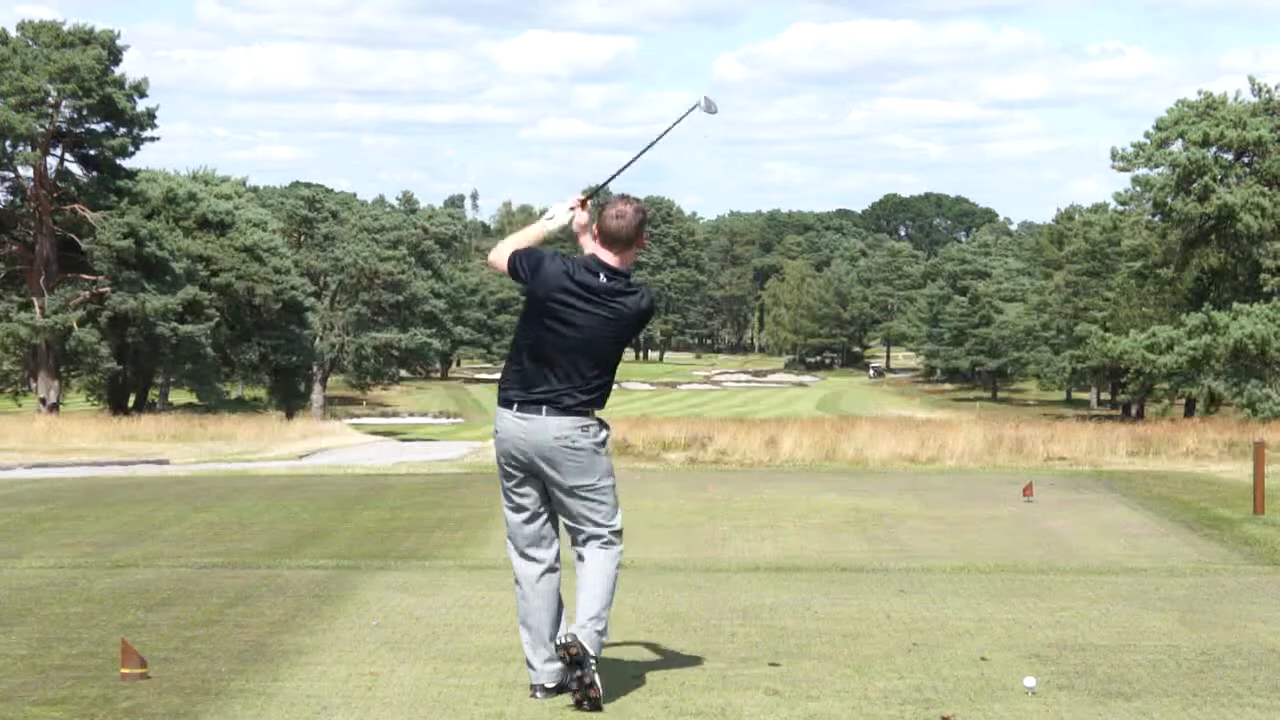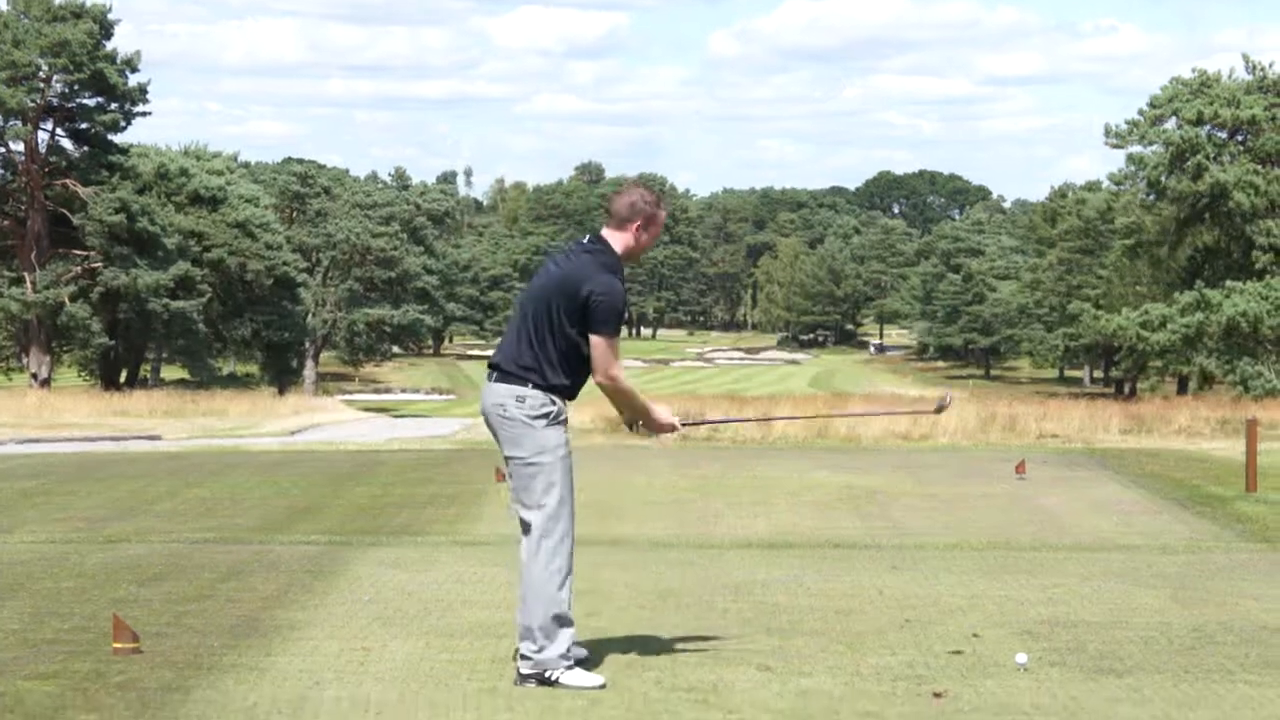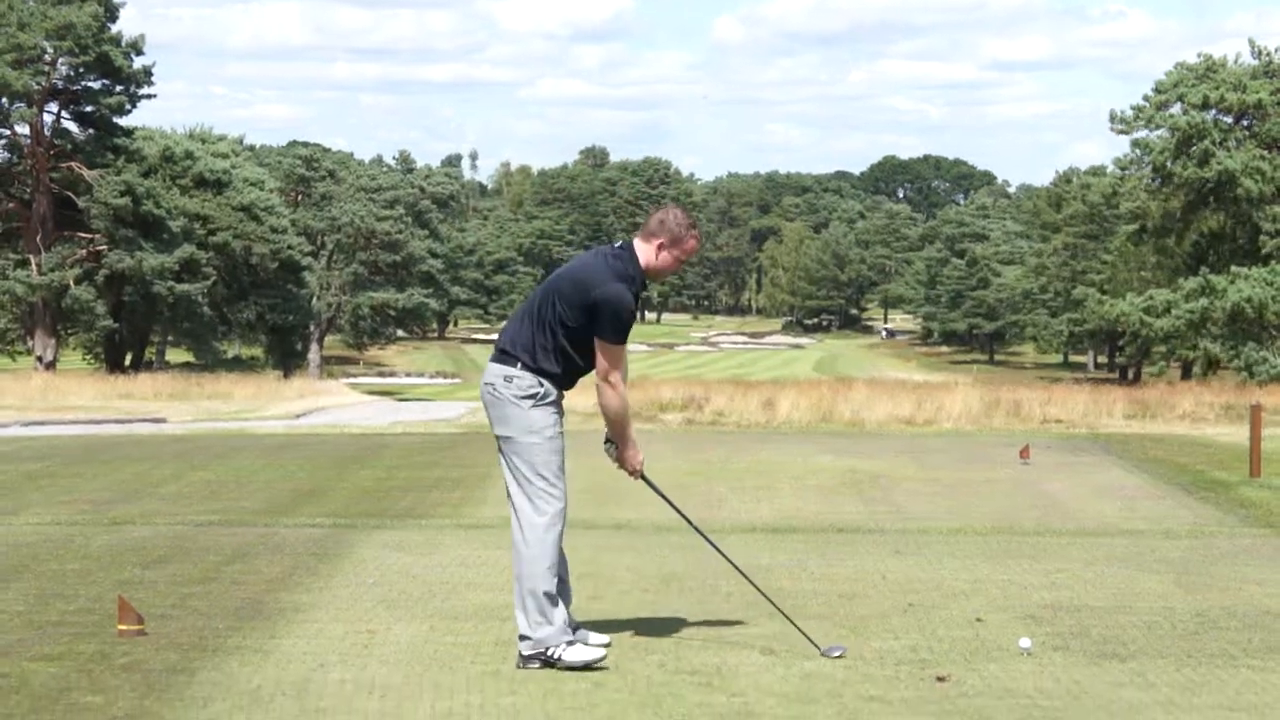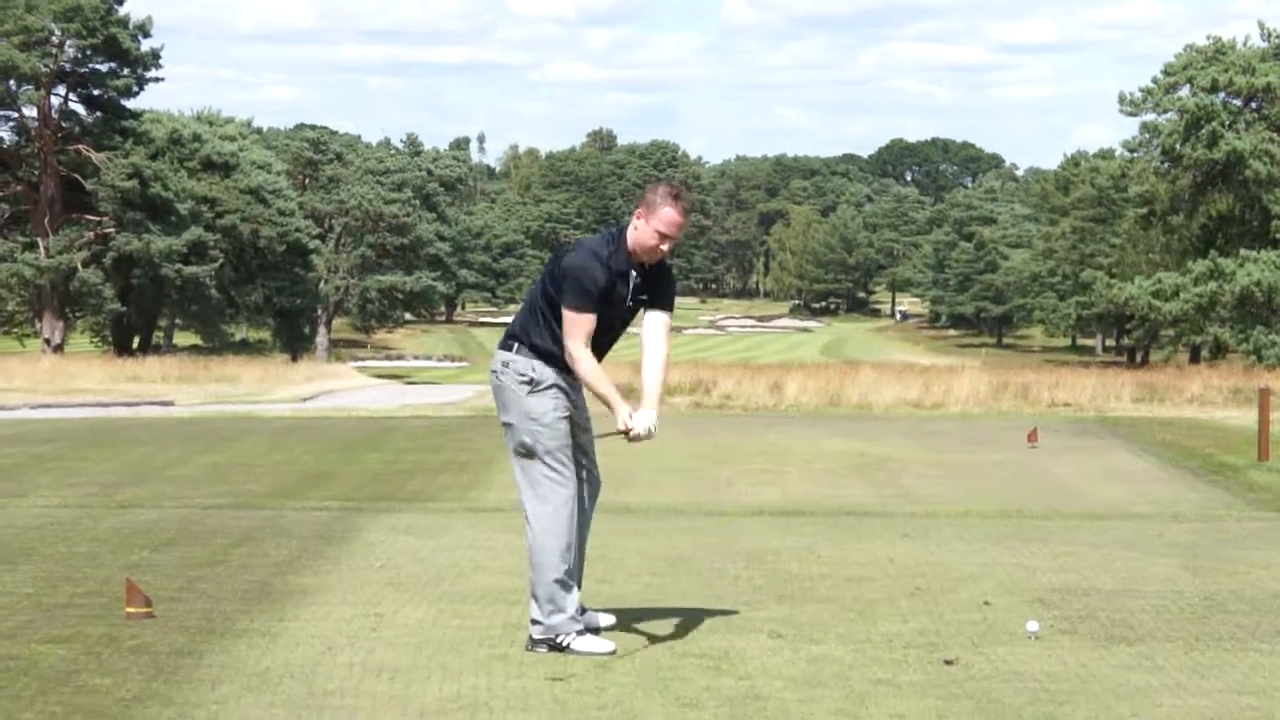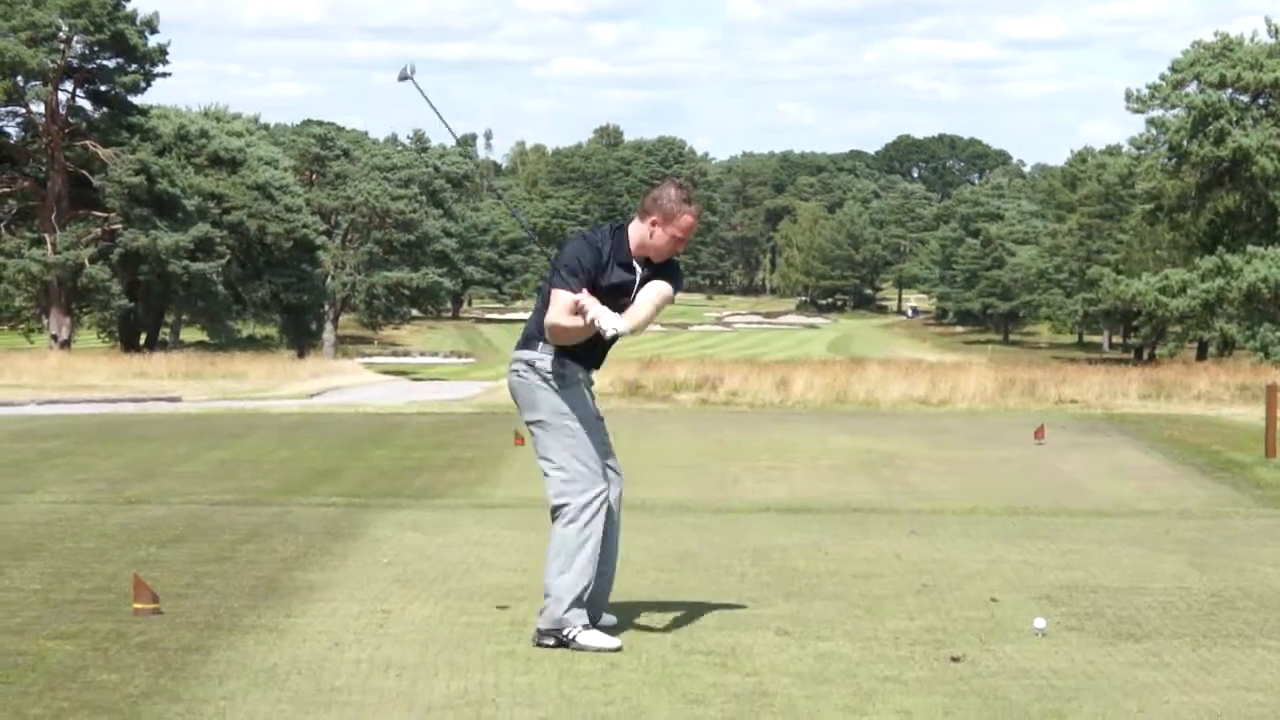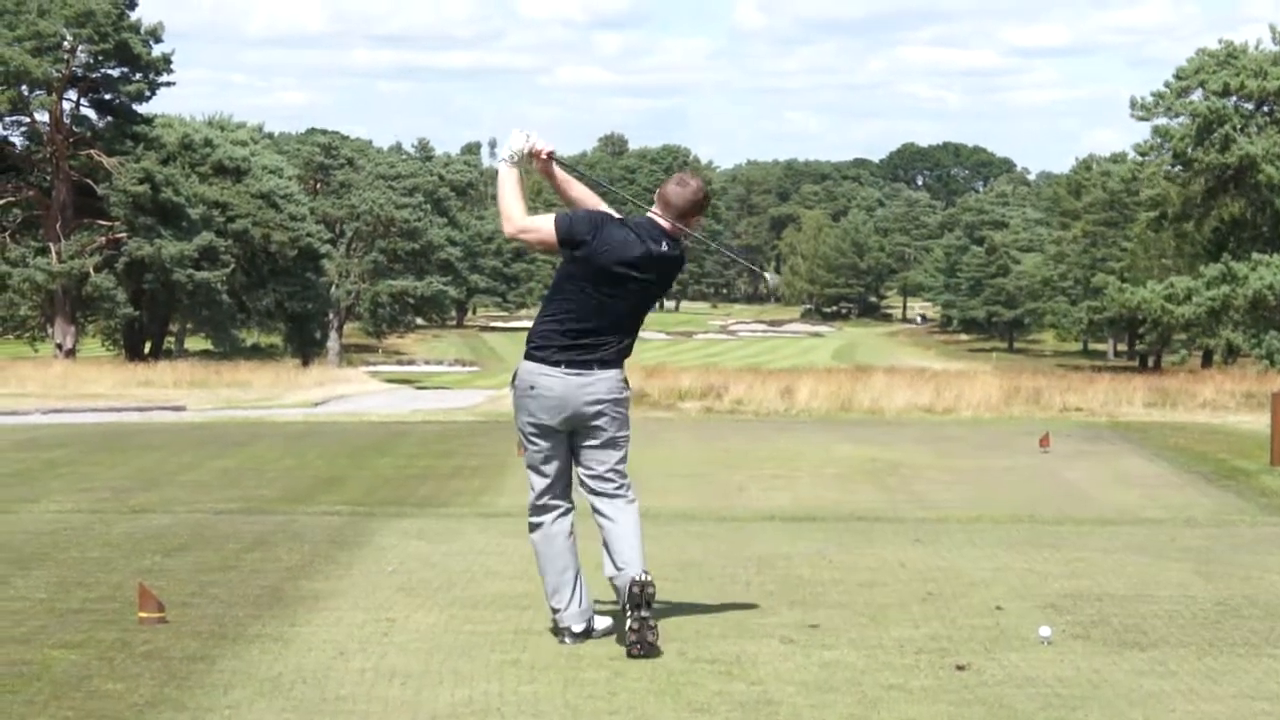
dt=0.5s
person 1, frame 1
left shoulder: (551, 271)
right shoulder: (639, 303)
left elbow: (499, 254)
left wrist: (556, 221)
right wrist: (583, 236)
left hip: (514, 423)
right hip: (572, 431)
left knee: (531, 553)
right knee: (600, 541)
left ankle: (545, 671)
right ankle: (583, 637)
person 1, frame 2
left shoulder: (576, 255)
right shoulder: (605, 283)
right elbow: (606, 374)
left wrist: (630, 409)
right wrist: (651, 415)
left hip: (509, 394)
right hip: (531, 403)
left knee: (544, 526)
right knee: (550, 529)
left ankle: (545, 638)
right ankle: (542, 659)
person 1, frame 3
left shoulder: (613, 262)
right shoulder: (616, 290)
left elbow: (611, 366)
right elbow: (609, 380)
left wrist: (619, 433)
right wrist: (626, 444)
left hip: (527, 383)
right hip: (521, 386)
left knee: (546, 508)
right knee: (541, 510)
left ankle: (554, 621)
right ankle: (541, 640)
person 1, frame 4
left shoulder: (660, 279)
right shoulder: (589, 259)
left elbow: (656, 343)
right elbow: (576, 351)
left wrist: (649, 408)
right wrist: (619, 407)
left hip: (565, 380)
right hip: (529, 373)
left knee: (580, 491)
right knee: (554, 497)
left ankle: (564, 605)
right ankle: (552, 626)
person 1, frame 5
left shoulder: (665, 272)
right shoulder: (586, 248)
left elbow: (647, 306)
right elbow: (555, 327)
left wrist: (617, 322)
right wrist: (593, 320)
left hip: (572, 376)
right hip: (546, 371)
left knee: (604, 487)
right knee: (584, 490)
left ankle: (582, 606)
right ankle: (561, 619)
person 1, frame 6
left shoulder: (599, 232)
right shoulder: (672, 259)
left elbow: (515, 227)
left wrist: (511, 163)
right wrist: (548, 167)
left hip: (541, 378)
right hip: (602, 384)
left knee: (548, 502)
right knee: (611, 492)
left ankle: (571, 618)
right ankle: (633, 581)
